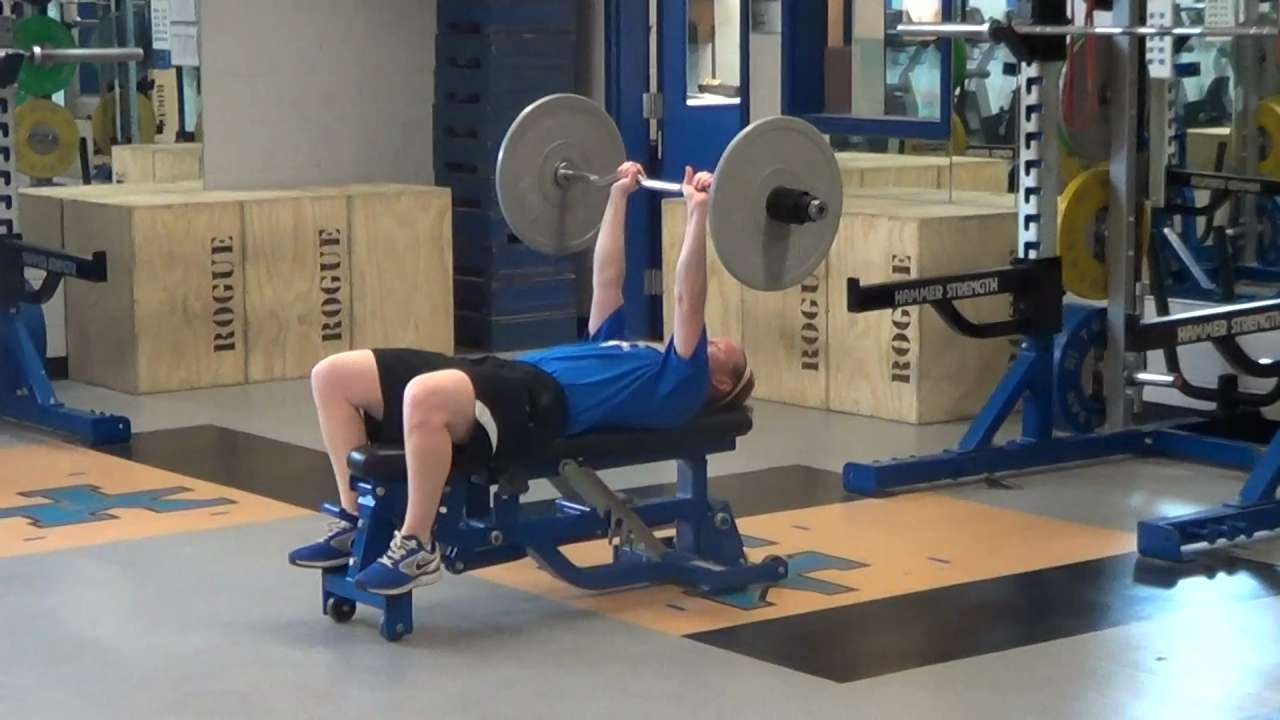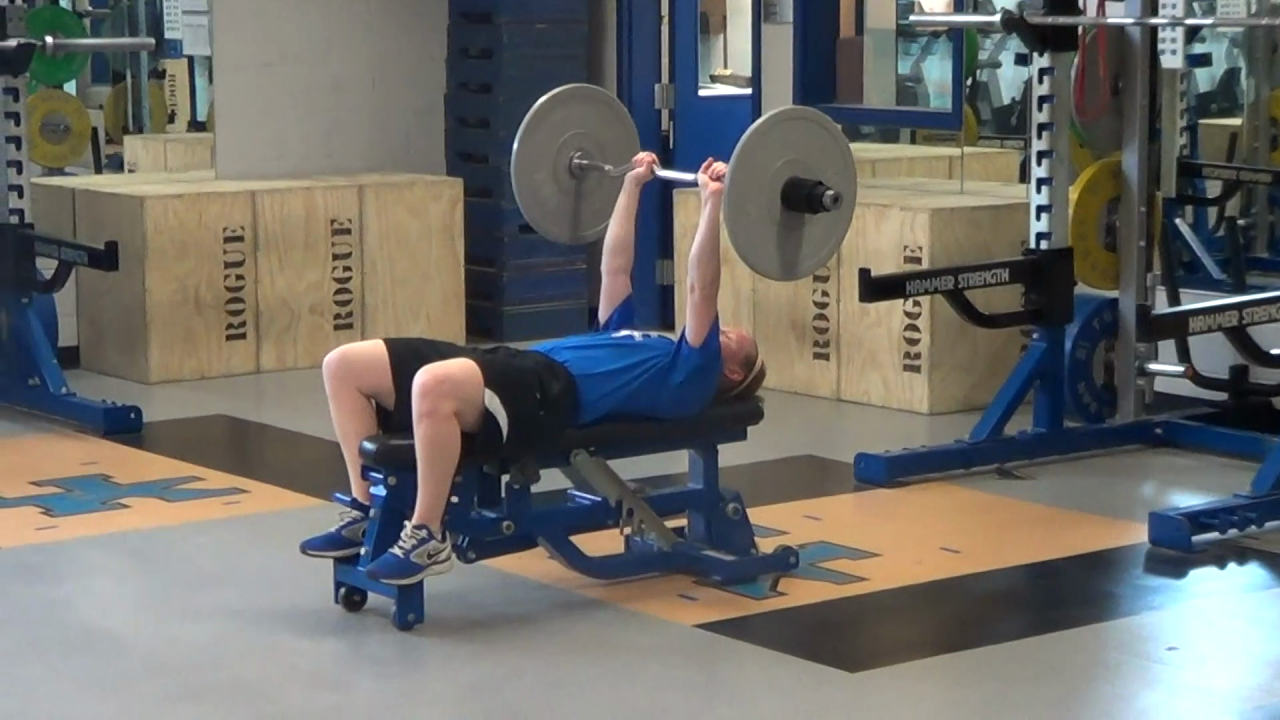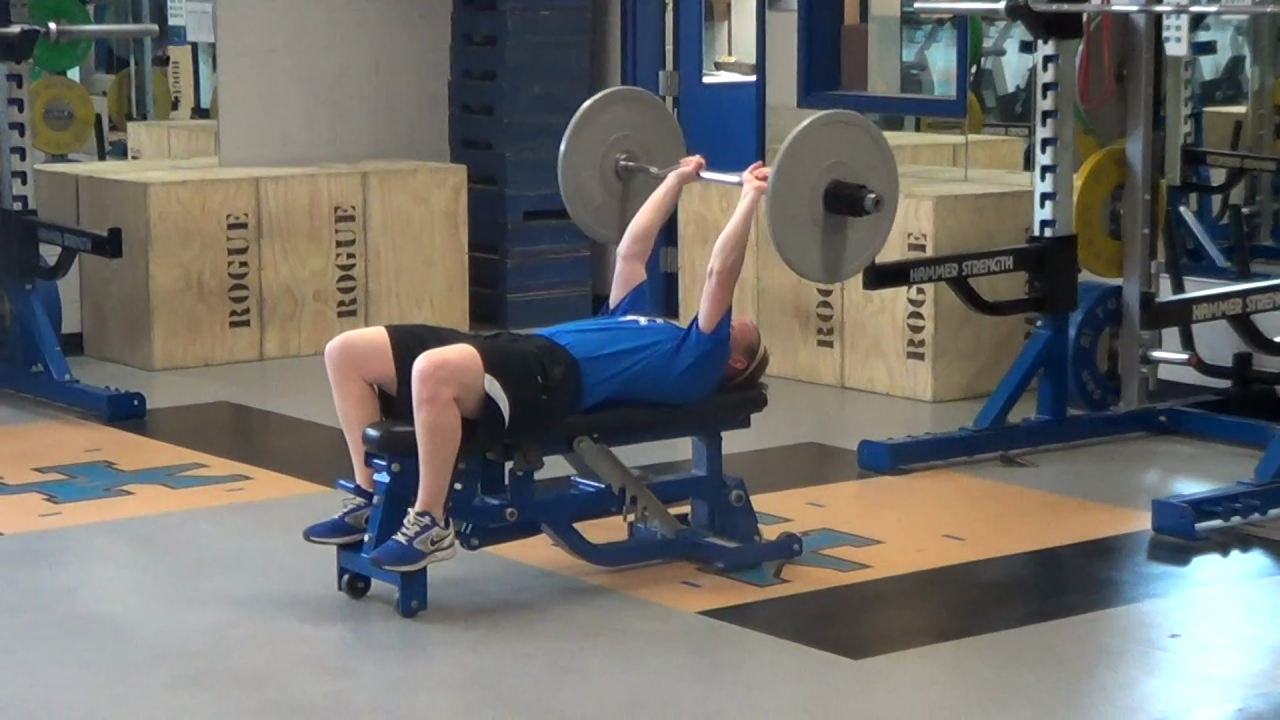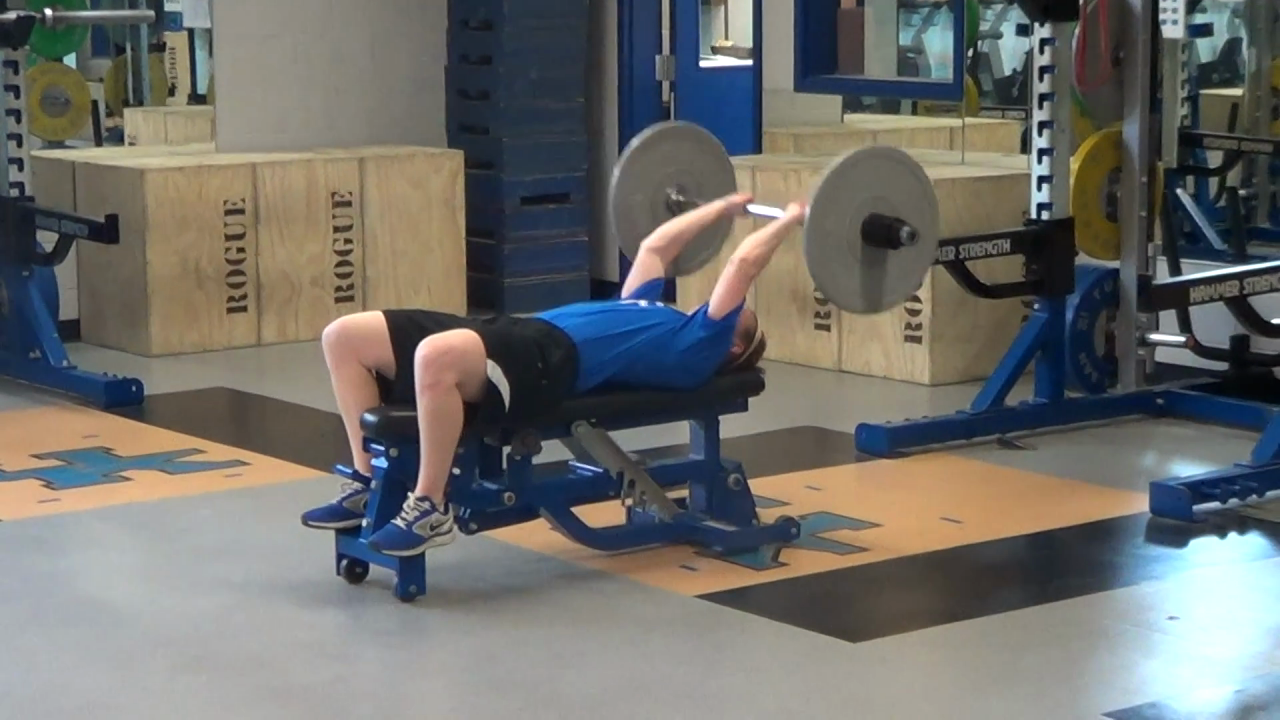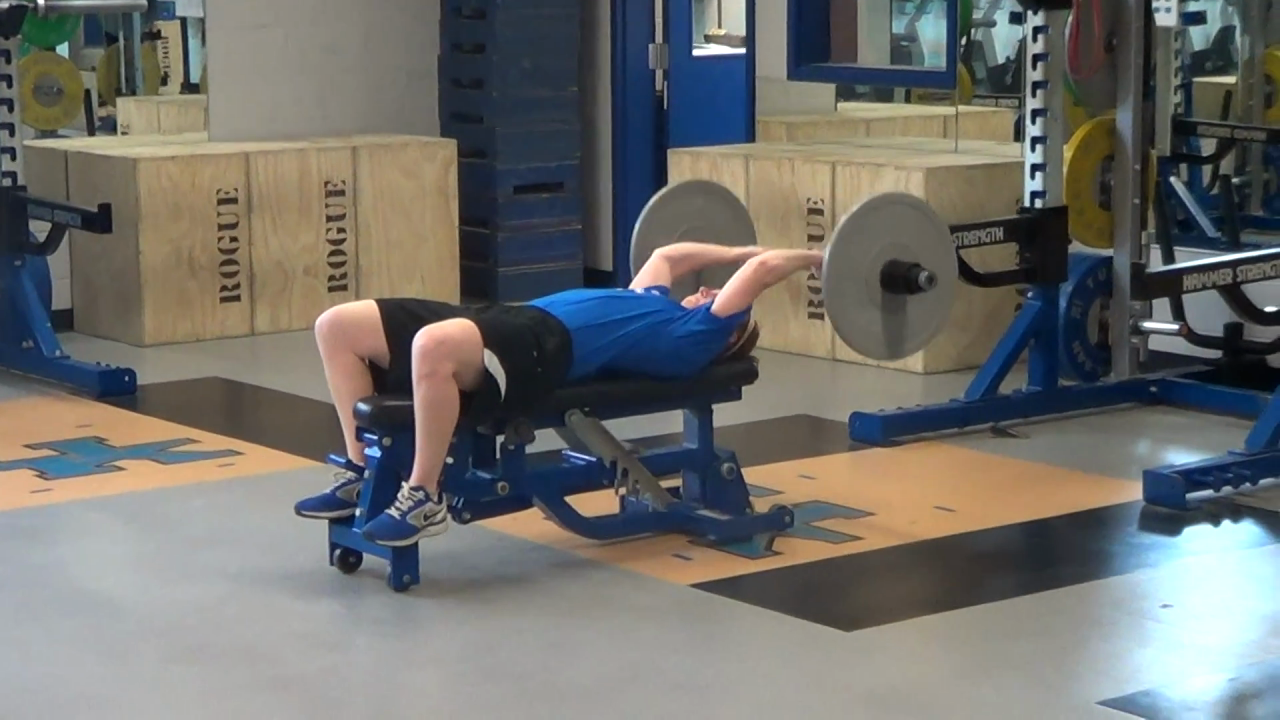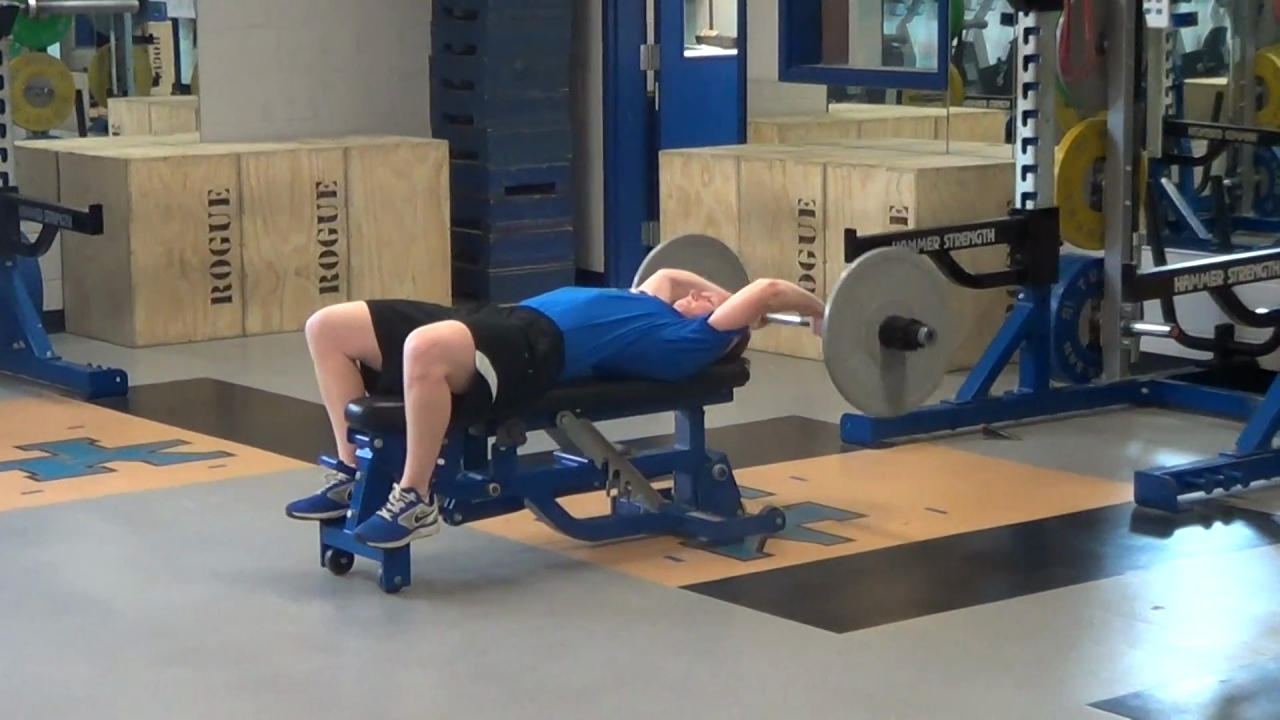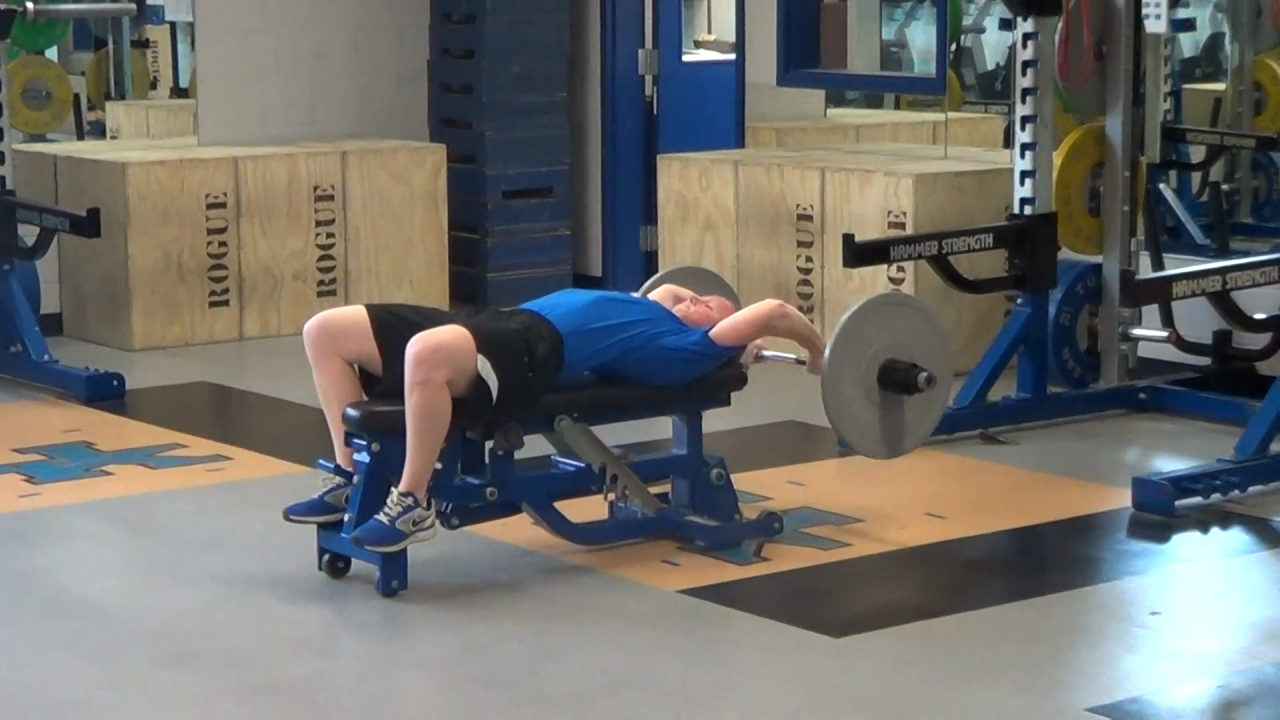
dt=0.3s
person 1, frame 1
left shoulder: (680, 388)
right shoulder: (629, 355)
left elbow: (689, 301)
right elbow: (608, 280)
left wrist: (698, 211)
right wrist: (618, 195)
left hip: (538, 404)
right hip: (503, 373)
left knee: (426, 397)
right knee: (333, 375)
left ankle: (416, 548)
right ankle: (354, 521)
person 1, frame 2
left shoulder: (691, 378)
right shoulder: (637, 343)
left elbow: (702, 290)
right elbow: (614, 269)
left wrist: (711, 201)
right wrist: (632, 184)
left hip: (550, 393)
right hip: (514, 365)
left knee: (434, 387)
right knee: (343, 364)
left ankle: (427, 537)
right ankle: (366, 511)
person 1, frame 3
left shoulder: (696, 366)
right shoulder: (644, 325)
left elbow: (720, 276)
right elbow: (630, 254)
left wrist: (751, 197)
right wrist: (675, 181)
left hip: (551, 377)
right hip: (520, 350)
left knee: (434, 372)
right knee: (346, 351)
left ankle: (430, 525)
right ankle: (370, 497)
person 1, frame 4
left shoulder: (698, 348)
right shoulder: (651, 314)
left elbow: (743, 265)
right elbow: (653, 248)
left wrist: (790, 220)
right wrist: (724, 205)
left hip: (551, 358)
right hip: (518, 332)
left knee: (436, 357)
right knee: (343, 336)
left ankle: (430, 509)
right ankle: (368, 484)
person 1, frame 5
left shoulder: (694, 339)
right shoulder: (656, 309)
left elbow: (760, 272)
right elbow: (668, 254)
left wrist: (812, 256)
right wrist: (743, 250)
left hip: (546, 345)
right hip: (514, 319)
left knee: (434, 346)
right knee: (337, 325)
left ankle: (422, 497)
right ankle: (362, 471)
person 1, frame 6
left shoulder: (687, 342)
right shoulder: (654, 312)
left elbow: (765, 291)
right elbow: (667, 275)
left wrist: (818, 309)
right wrist: (729, 296)
left hip: (537, 346)
right hip: (507, 319)
left knee: (425, 349)
right knee: (326, 326)
left ankle: (414, 499)
right ankle: (353, 473)
person 1, frame 7
left shoulder: (687, 349)
right shoulder: (658, 322)
left elbow: (769, 311)
right elbow: (666, 290)
left wrist: (817, 348)
right wrist: (743, 341)
left hip: (536, 348)
right hip: (505, 322)
left knee: (426, 353)
right knee: (325, 331)
left ankle: (412, 503)
right ankle: (351, 477)
